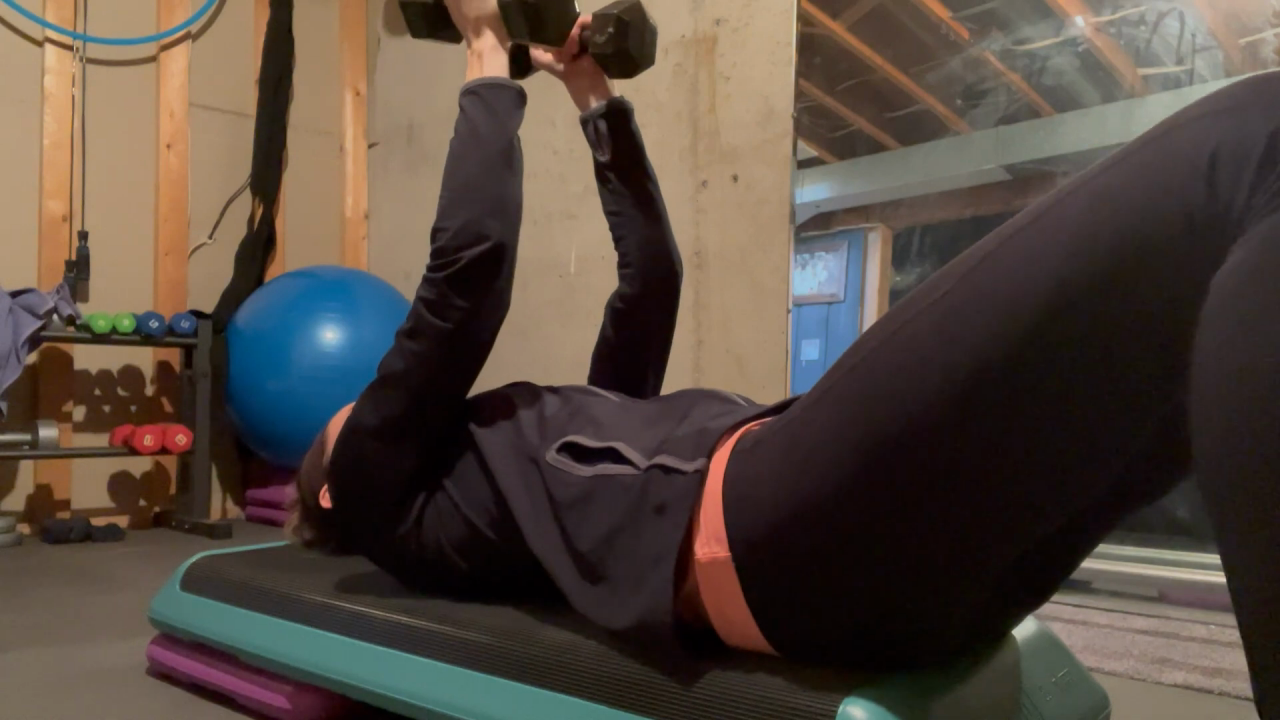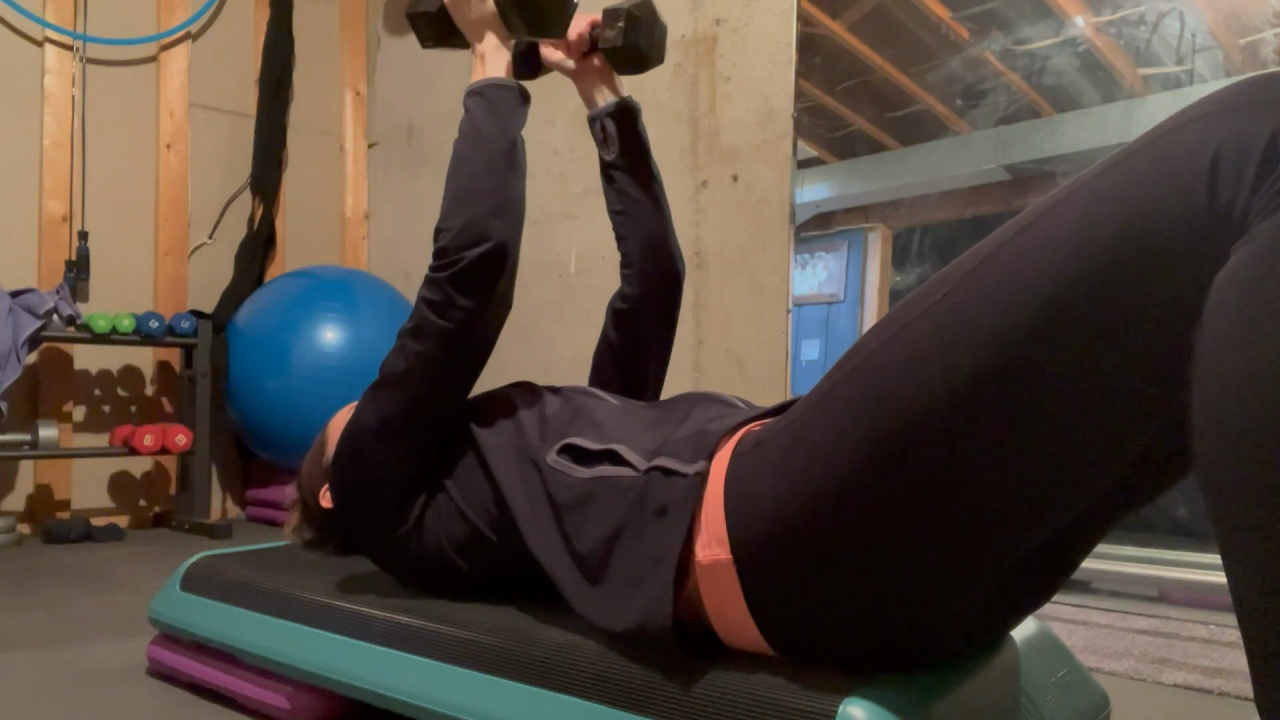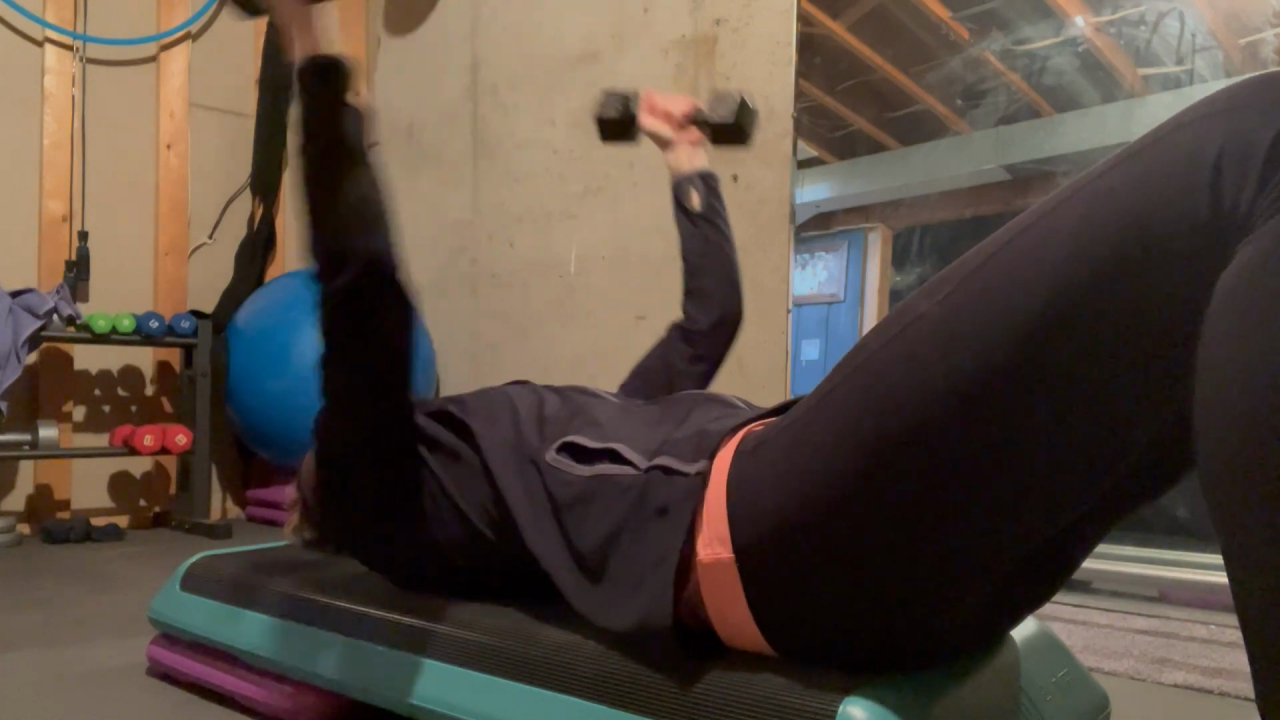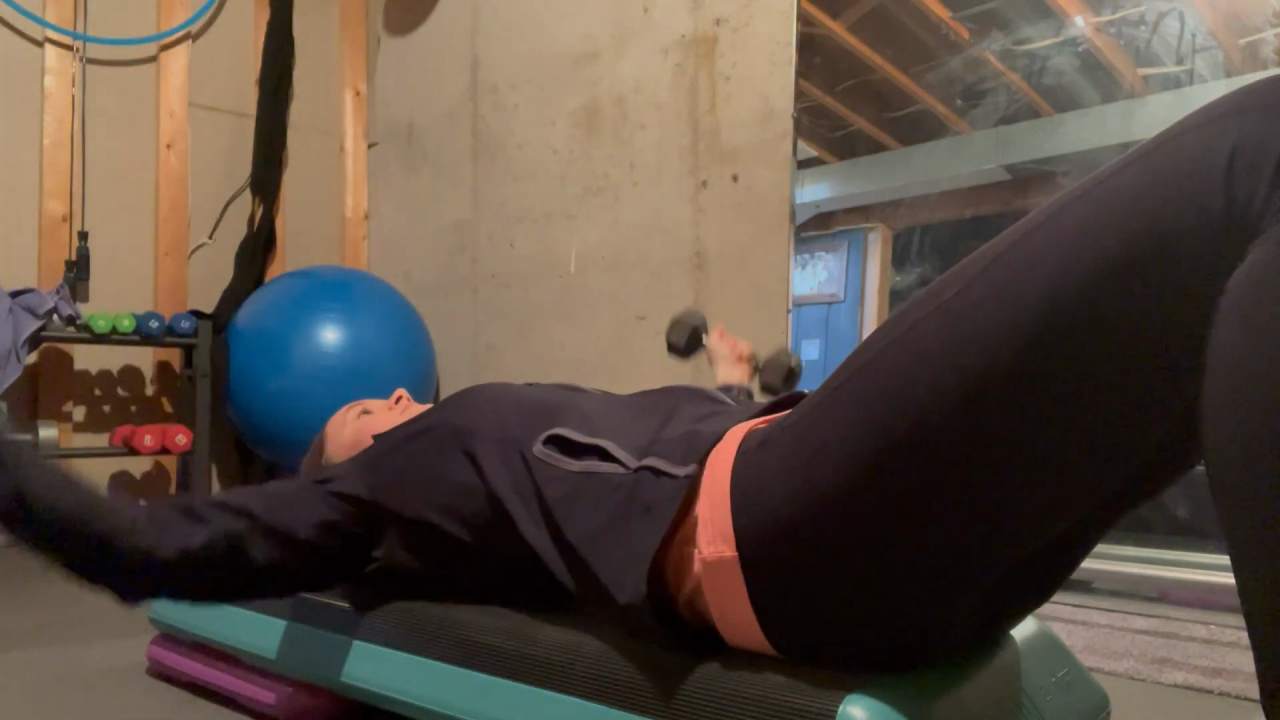
dt=0.7s
person 1, frame 1
left shoulder: (545, 441)
right shoulder: (387, 498)
left elbow: (649, 276)
right elbow: (469, 258)
left wrist: (596, 100)
right hip: (772, 536)
person 1, frame 2
left shoulder: (547, 444)
right shoulder: (391, 498)
left elbow: (652, 276)
right elbow: (471, 265)
left wrist: (604, 100)
right hip: (765, 533)
person 1, frame 3
left shoulder: (548, 442)
right shoulder: (389, 503)
left elbow: (707, 319)
right elbow: (362, 289)
left wrist: (688, 165)
left hip: (872, 525)
right hip: (776, 534)
person 1, frame 4
left shoulder: (495, 448)
right shoulder: (375, 494)
right elbow: (151, 544)
left wrist: (727, 380)
left hip: (860, 515)
right hip: (786, 533)
